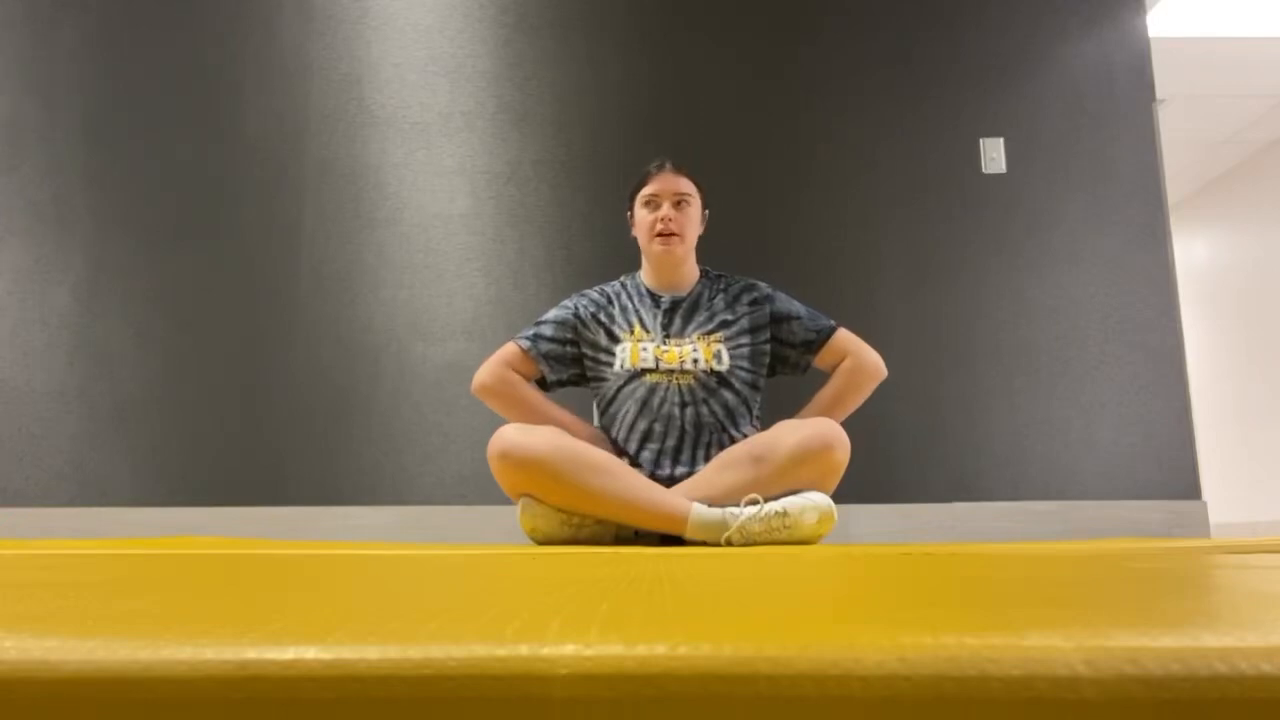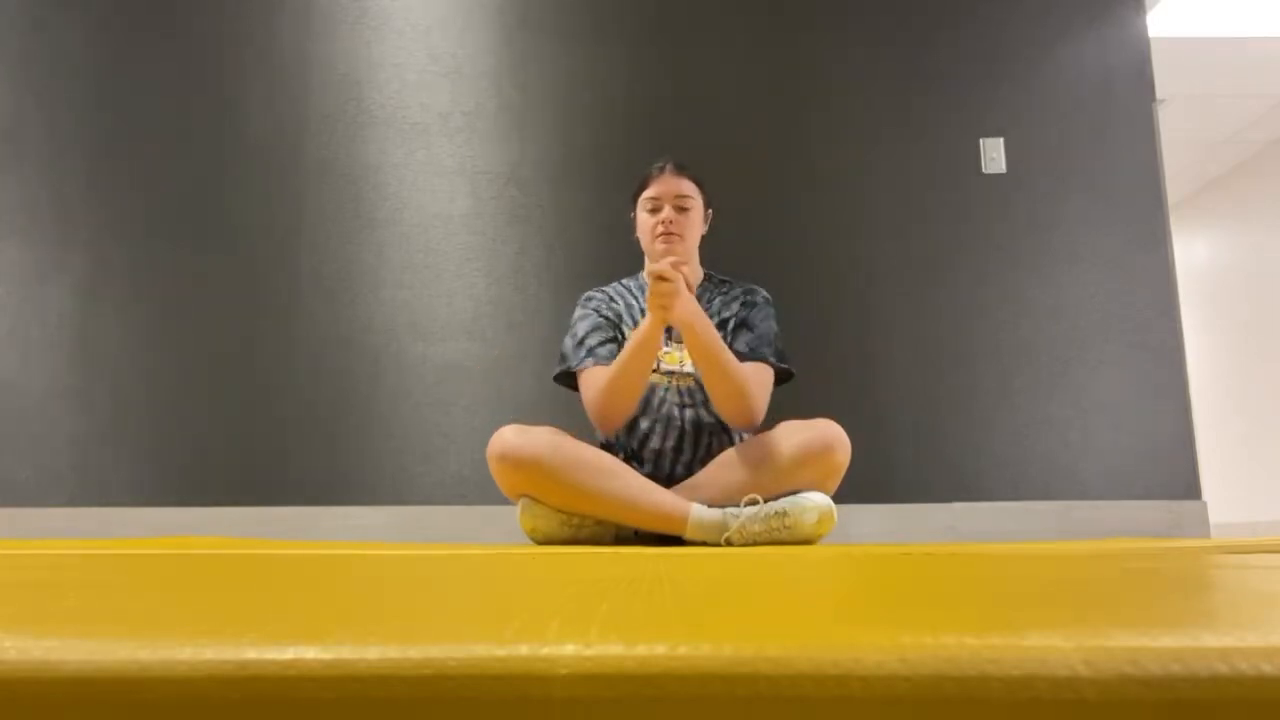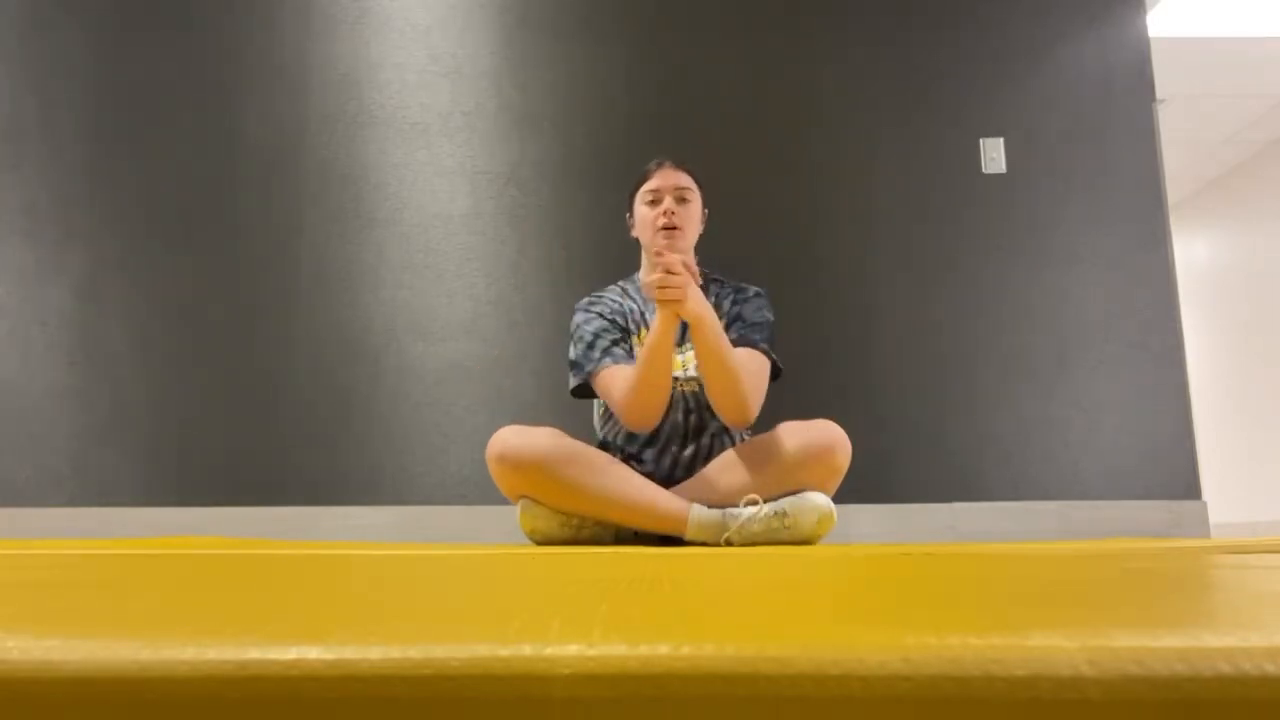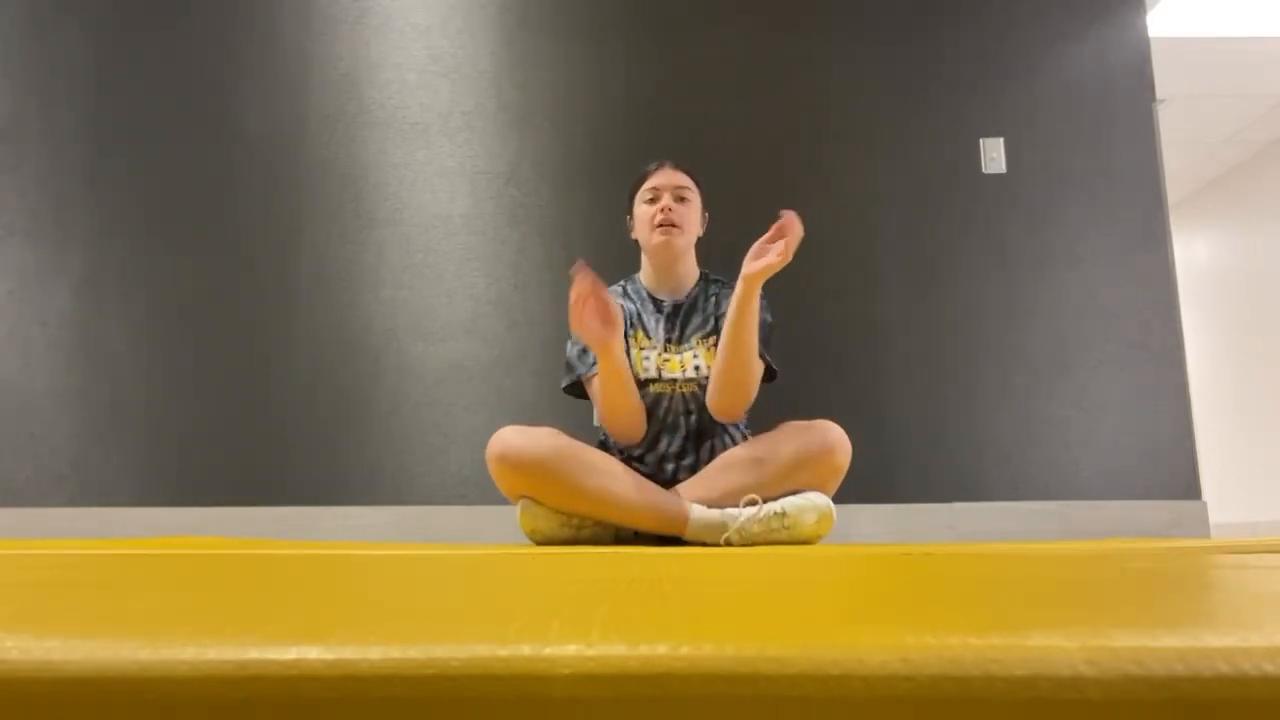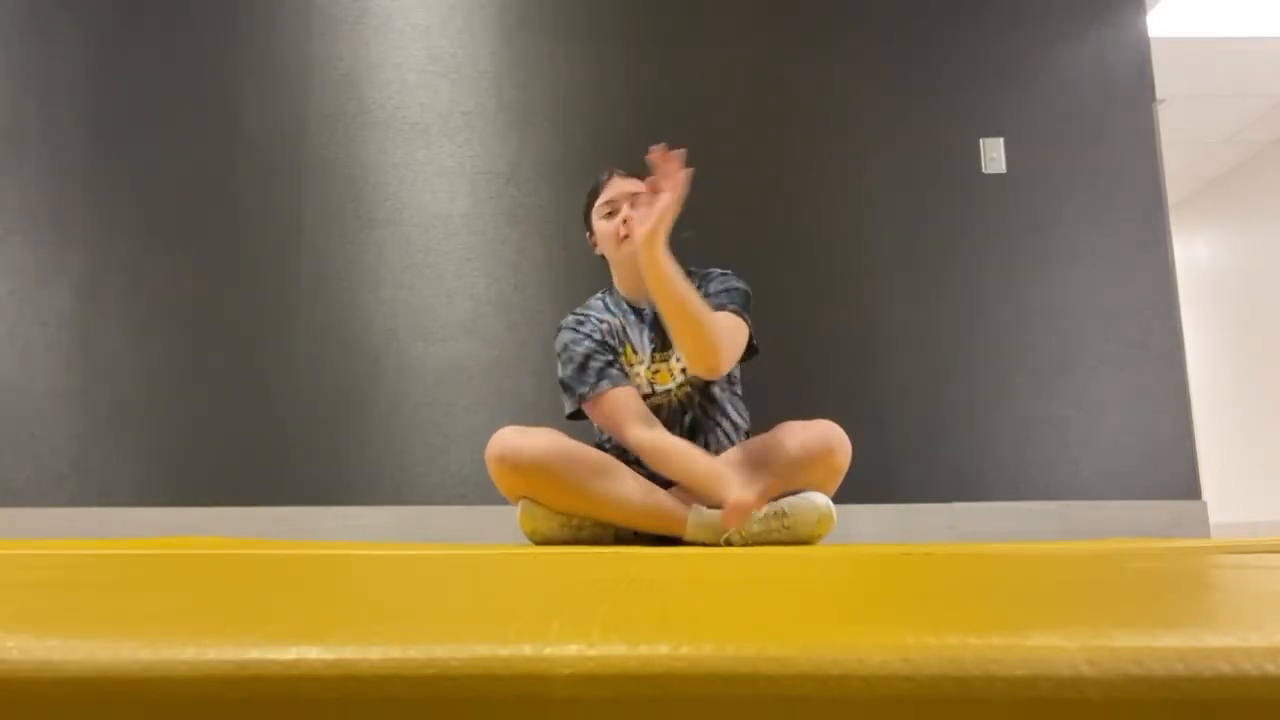
dt=1s
person 1, frame 1
left shoulder: (753, 304)
right shoulder: (593, 310)
left elbow: (865, 364)
right elbow: (492, 377)
left wrist: (783, 446)
right wrist: (586, 437)
left hip: (731, 489)
right hip: (619, 493)
left knee: (828, 442)
right knee: (510, 445)
left ankle: (619, 522)
right ankle: (723, 523)
person 1, frame 2
left shoulder: (747, 304)
right shoulder: (601, 305)
left elbow: (749, 414)
right elbow: (604, 417)
left wrist: (689, 316)
right wrist: (655, 320)
left hip: (727, 482)
right hip: (620, 485)
left knee: (826, 441)
right knee: (510, 446)
left ankle: (611, 522)
right ankle: (722, 522)
person 1, frame 3
left shoulder: (741, 303)
right shoulder: (599, 312)
left elbow: (739, 410)
right elbow: (638, 416)
left wrist: (699, 314)
right wrist: (670, 316)
right hip: (621, 486)
left knee: (827, 443)
right knee: (509, 447)
left ankle: (606, 523)
right ankle: (719, 524)
person 1, frame 4
left shoulder: (735, 302)
right shoulder: (600, 311)
left elbow: (728, 408)
right elbow: (627, 429)
left wrist: (750, 283)
right wrist: (609, 349)
right hip: (629, 489)
left knee: (827, 443)
right knee: (509, 448)
left ankle: (612, 521)
right ankle: (721, 524)
person 1, frame 5
left shoulder: (717, 287)
right shoulder: (582, 329)
left elbow: (713, 360)
right elbow: (641, 433)
left wrist: (651, 253)
right wrist: (726, 486)
right hip: (627, 488)
left knee: (827, 443)
right knee: (509, 448)
left ankle: (604, 522)
right ankle: (711, 524)
